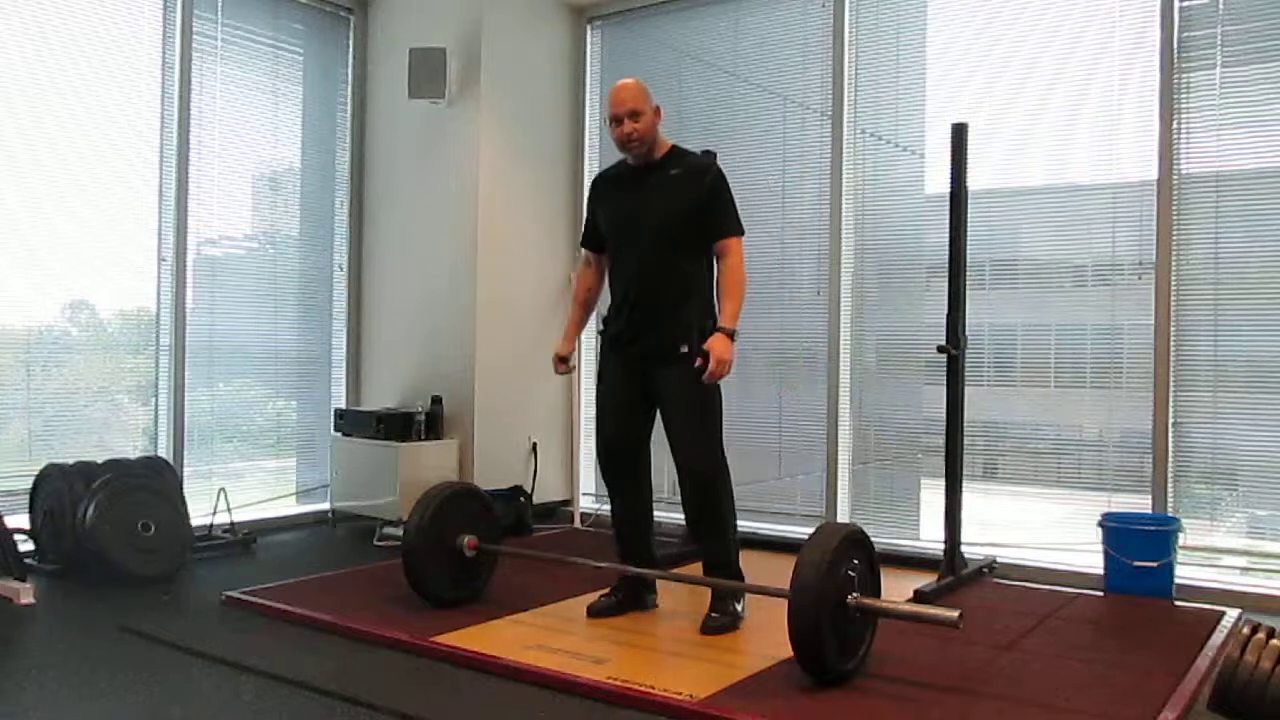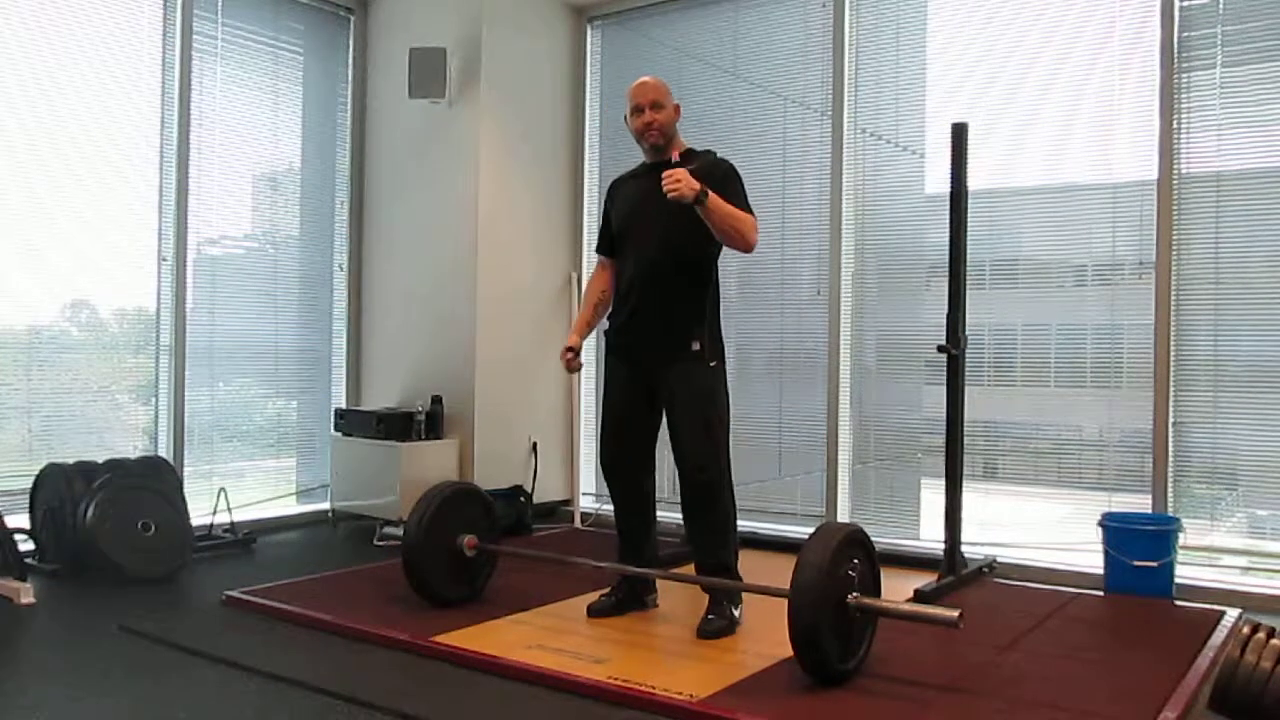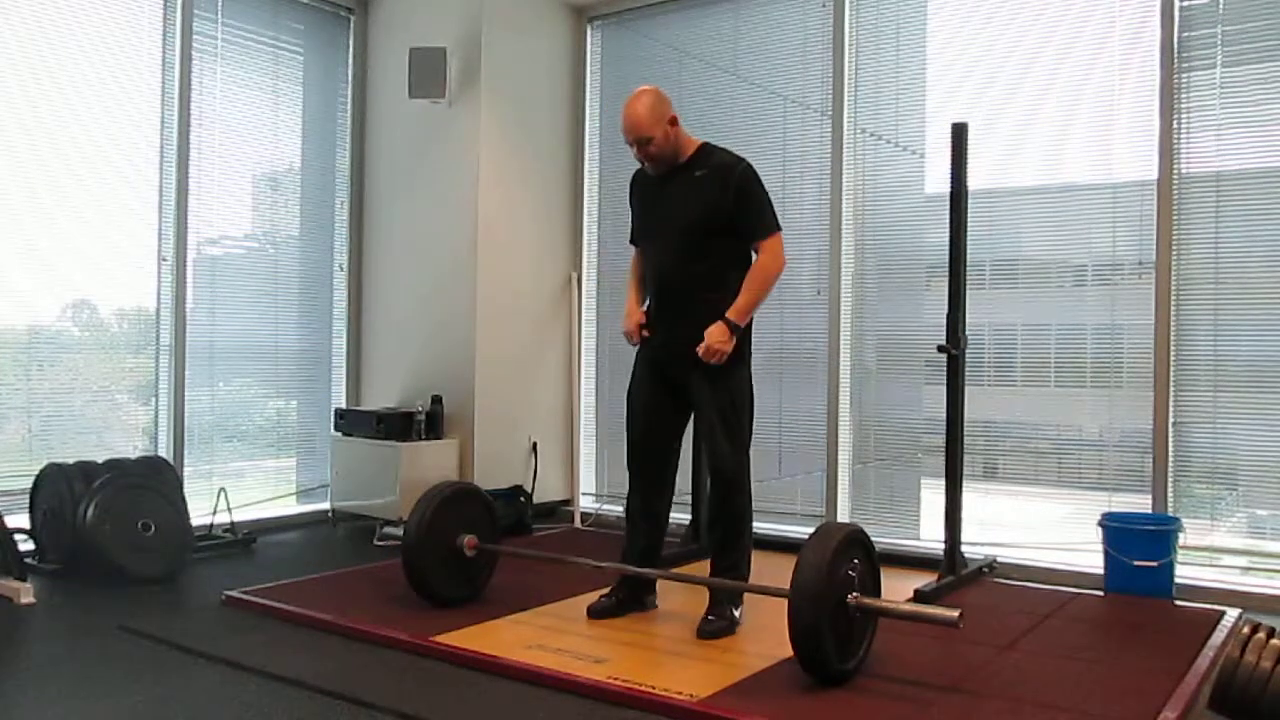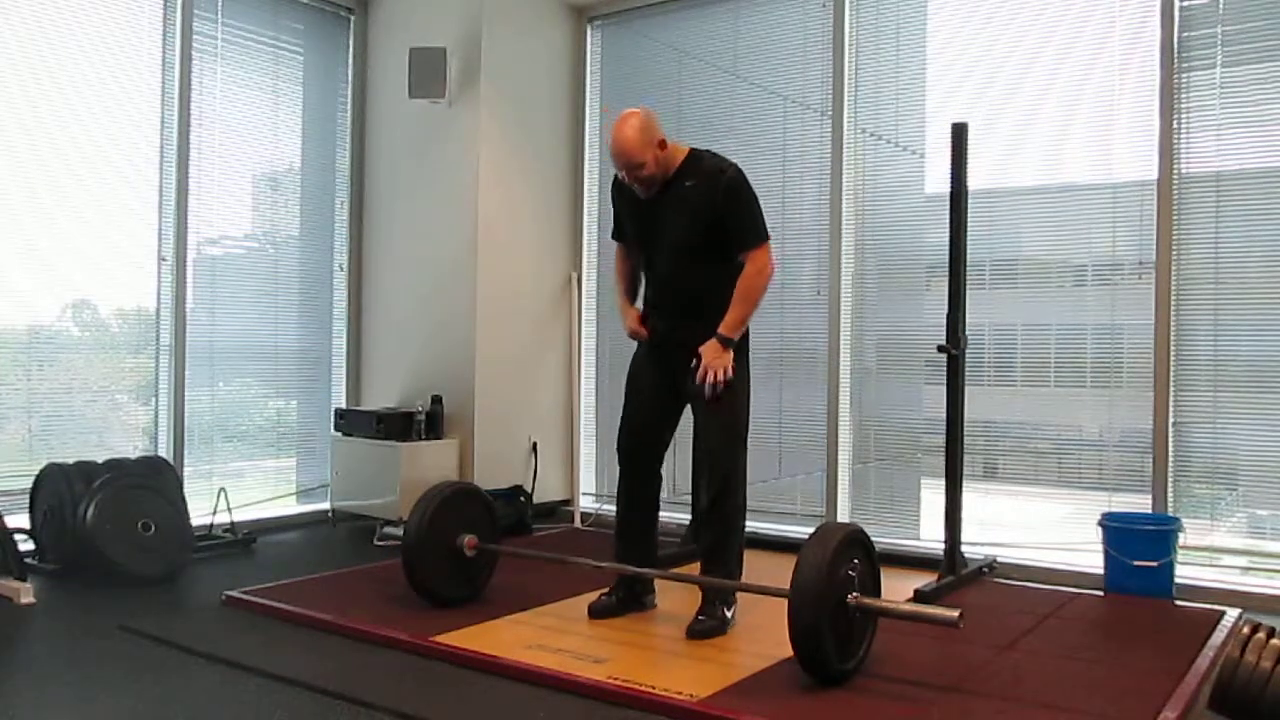
dt=0.7s
person 1, frame 1
left shoulder: (699, 175)
right shoulder: (606, 185)
left elbow: (730, 256)
right elbow: (592, 264)
left wrist: (724, 331)
right wrist: (570, 333)
left hip: (683, 349)
right hip: (621, 349)
left knee: (700, 464)
right knee: (619, 462)
left ankle: (727, 587)
right ankle: (637, 580)
person 1, frame 2
left shoulder: (711, 169)
right shoulder: (621, 188)
left elbow: (747, 238)
right elbow: (606, 269)
left wrist: (698, 196)
right wrist: (578, 331)
left hip: (690, 349)
right hip: (627, 349)
left knee: (703, 468)
right knee: (622, 463)
left ankle: (724, 590)
right ankle: (636, 579)
person 1, frame 3
left shoulder: (729, 174)
right shoulder: (643, 183)
left elbow: (771, 254)
left wrist: (730, 323)
right wrist: (634, 303)
left hip: (716, 347)
right hip: (658, 347)
left knee: (726, 467)
right knee: (646, 461)
left ankle: (728, 594)
right ankle: (637, 581)
person 1, frame 4
left shoulder: (721, 180)
right shoulder: (625, 188)
left elbow: (760, 263)
left wrist: (724, 339)
right wrist: (627, 305)
left hip: (713, 349)
right hip: (656, 345)
left knee: (719, 469)
right knee: (635, 457)
left ankle: (719, 595)
right ankle: (633, 582)
